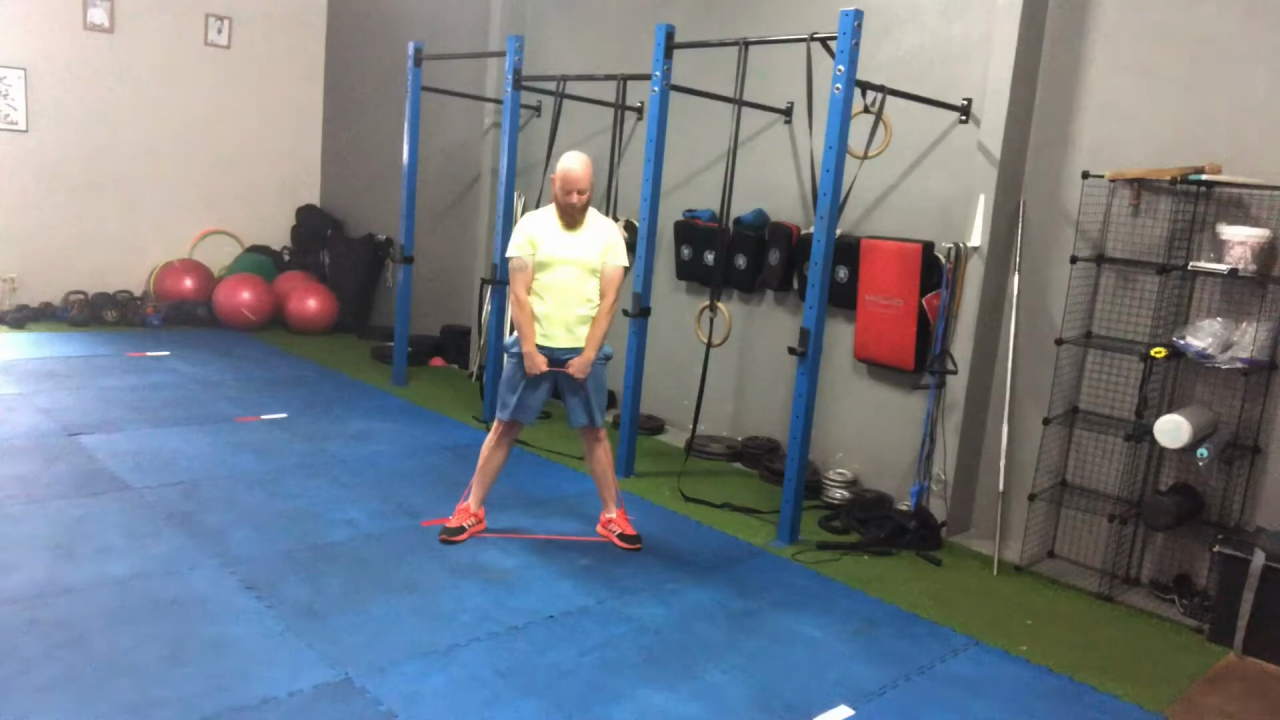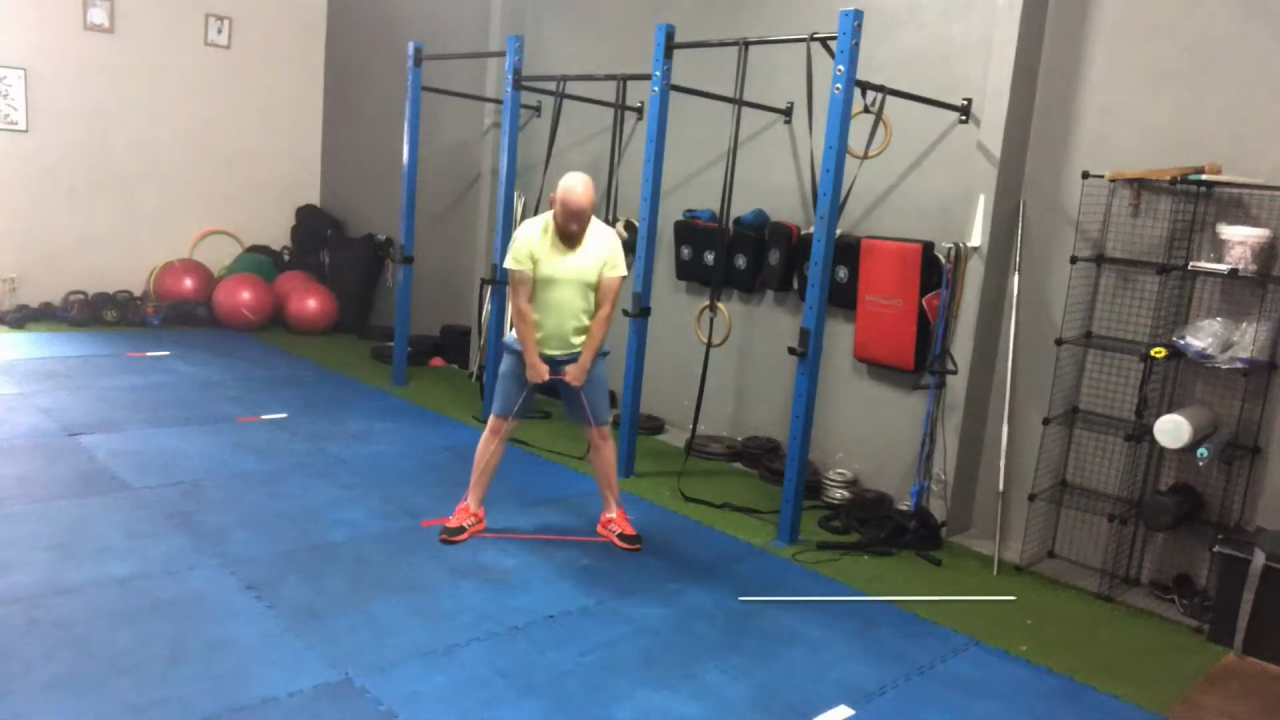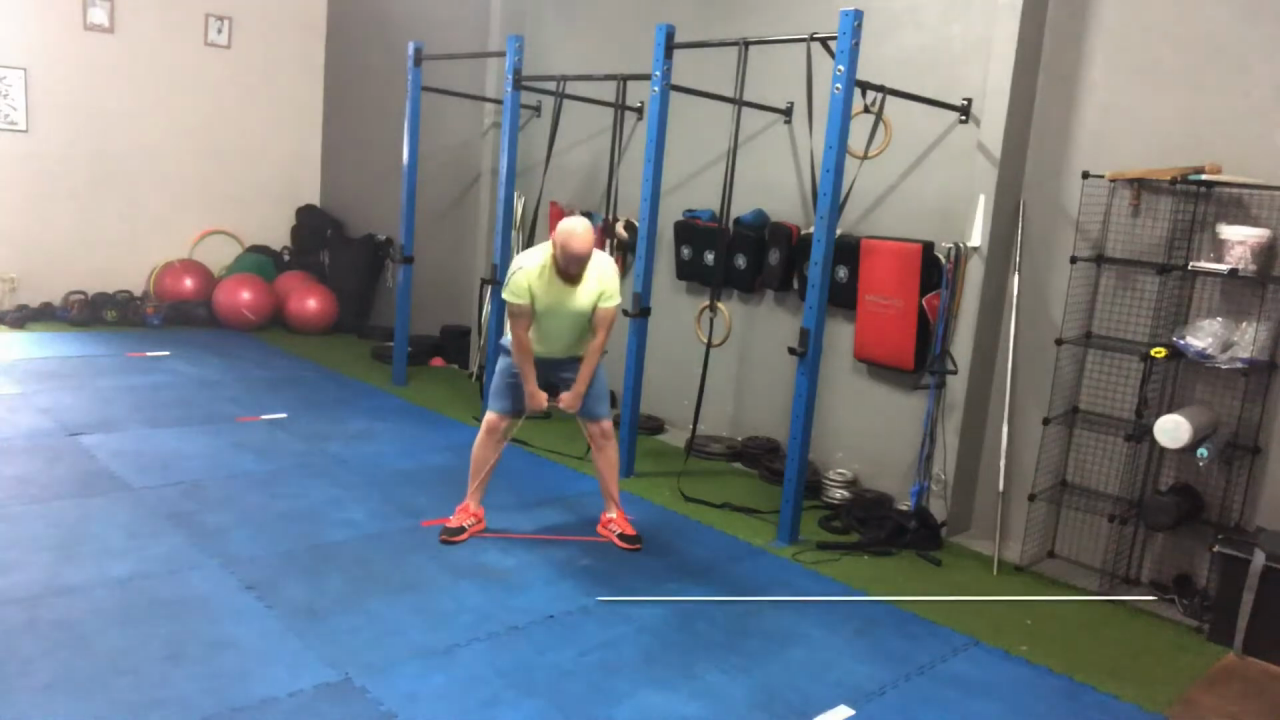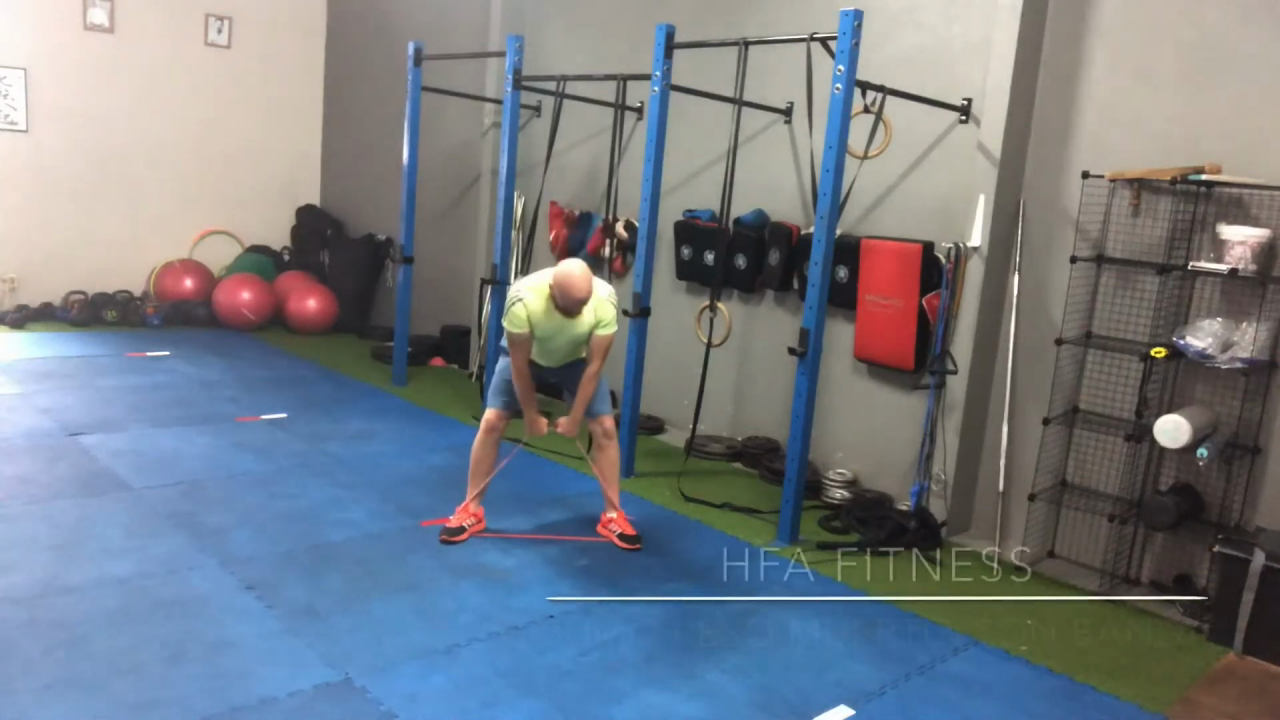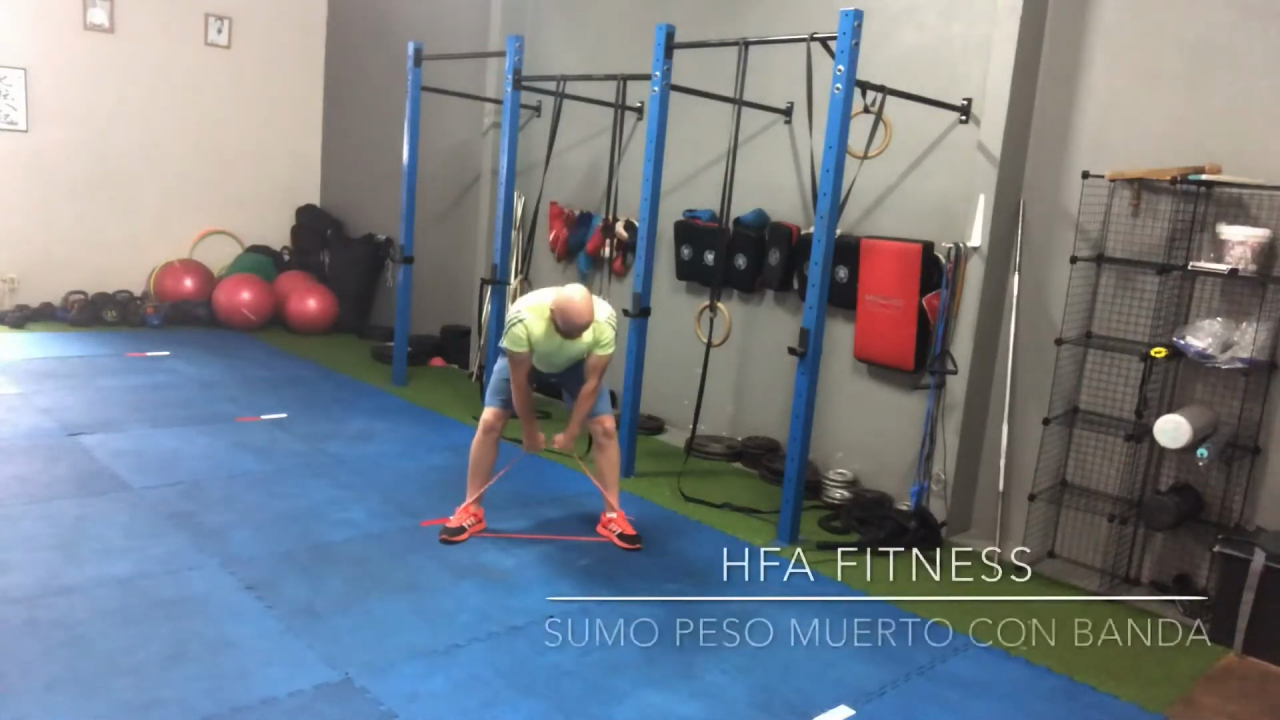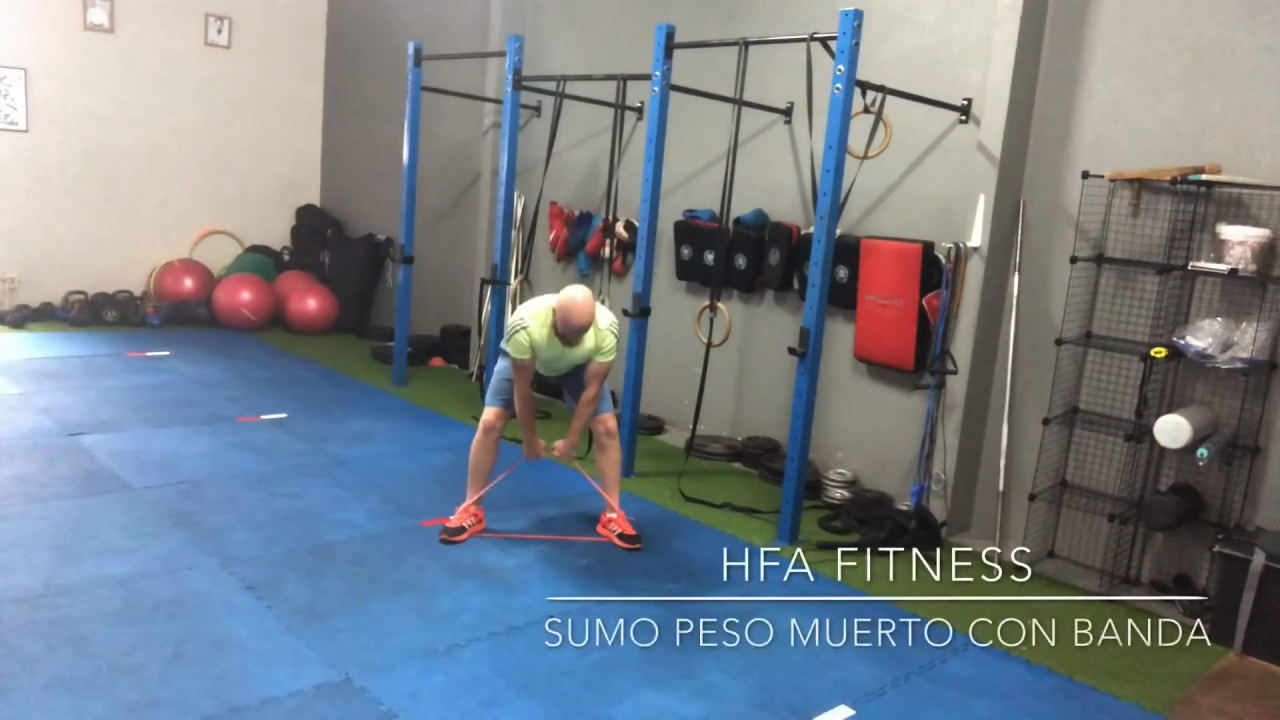
dt=0.5s
person 1, frame 1
left shoulder: (608, 232)
right shoulder: (531, 225)
left elbow: (608, 300)
right elbow: (519, 293)
left wrist: (588, 355)
right wrist: (529, 350)
left hip: (583, 351)
right hip: (533, 347)
left knee: (594, 432)
right knee: (505, 427)
left ankle: (612, 515)
right ankle: (471, 510)
person 1, frame 2
left shoulder: (608, 241)
right shoulder: (528, 235)
left elbow: (605, 310)
right elbow: (520, 304)
left wrist: (583, 363)
right wrist: (532, 360)
left hip: (581, 352)
right hip: (528, 347)
left knee: (599, 431)
right knee: (498, 425)
left ankle: (612, 515)
right ankle: (471, 509)
person 1, frame 3
left shoulder: (606, 271)
right shoulder: (525, 268)
left elbow: (599, 337)
right elbow: (520, 335)
left wrist: (578, 390)
right wrist: (530, 388)
left hip: (578, 357)
right hip: (525, 353)
left knee: (603, 429)
right knee: (493, 424)
left ankle: (613, 515)
right ankle: (471, 510)
person 1, frame 4
left shoulder: (605, 299)
right shoulder: (522, 297)
left elbow: (595, 364)
right elbow: (519, 362)
left wrist: (575, 417)
right wrist: (531, 415)
left hip: (577, 359)
right hip: (525, 356)
left knee: (605, 427)
right knee: (491, 422)
left ankle: (612, 516)
right ankle: (471, 510)
person 1, frame 5
left shoulder: (605, 320)
right shoulder: (522, 317)
left elbow: (592, 382)
right elbow: (519, 380)
left wrist: (571, 432)
right wrist: (530, 431)
left hip: (576, 363)
right hip: (521, 357)
left knee: (605, 427)
right knee: (490, 422)
left ankle: (612, 516)
right ankle: (471, 510)
person 1, frame 6
left shoulder: (606, 327)
right shoulder: (525, 323)
left elbow: (592, 389)
right elbow: (523, 387)
left wrist: (571, 440)
right wrist: (531, 439)
left hip: (577, 366)
right hip: (521, 359)
left knee: (607, 427)
right knee: (490, 422)
left ankle: (613, 515)
right ankle: (471, 510)
